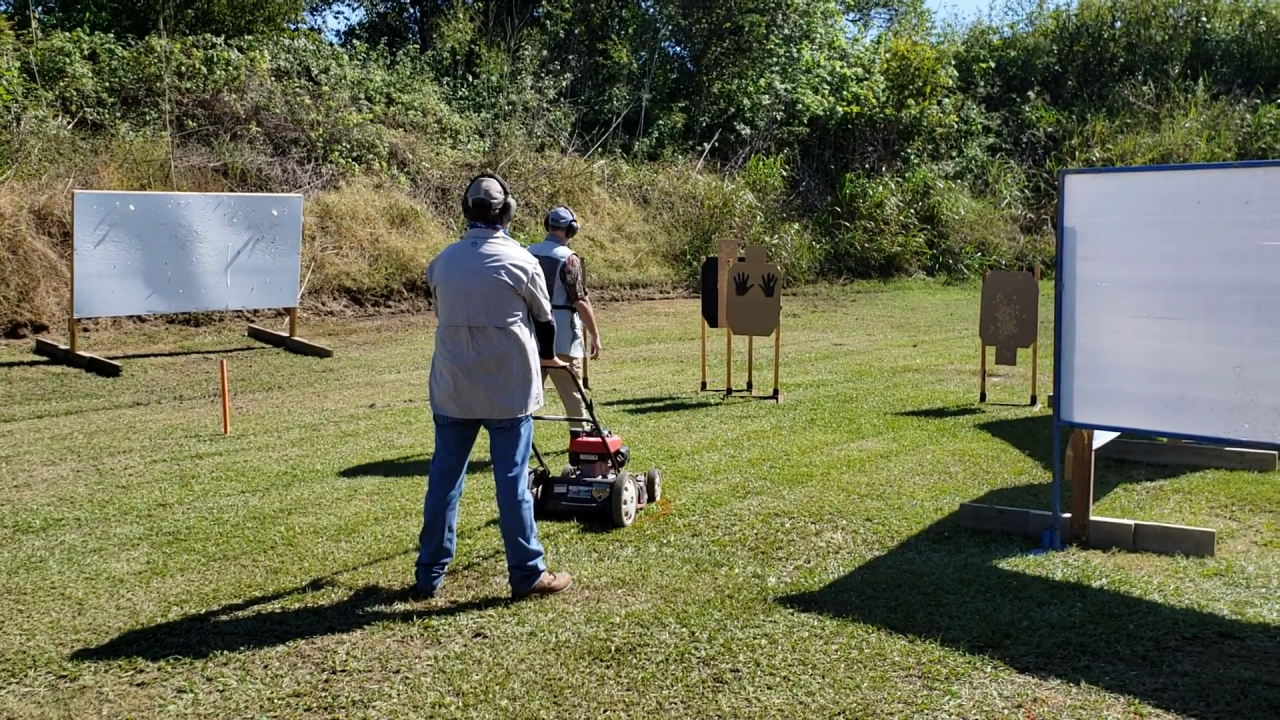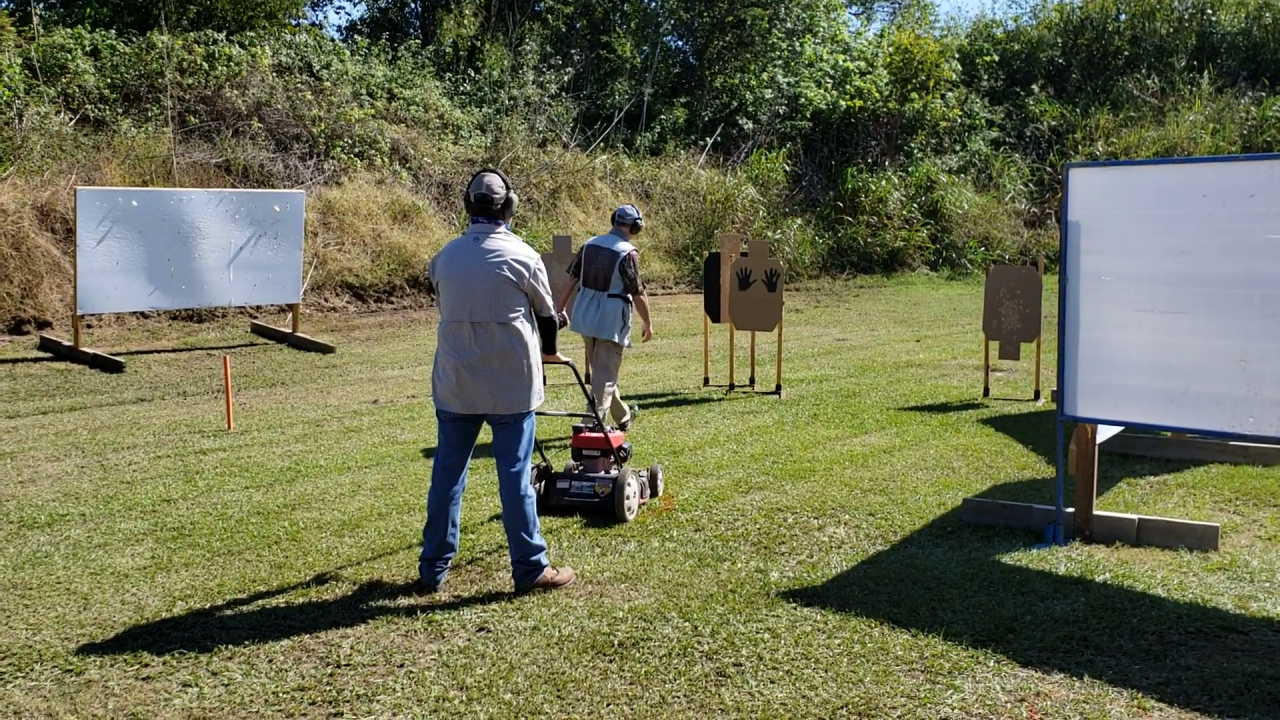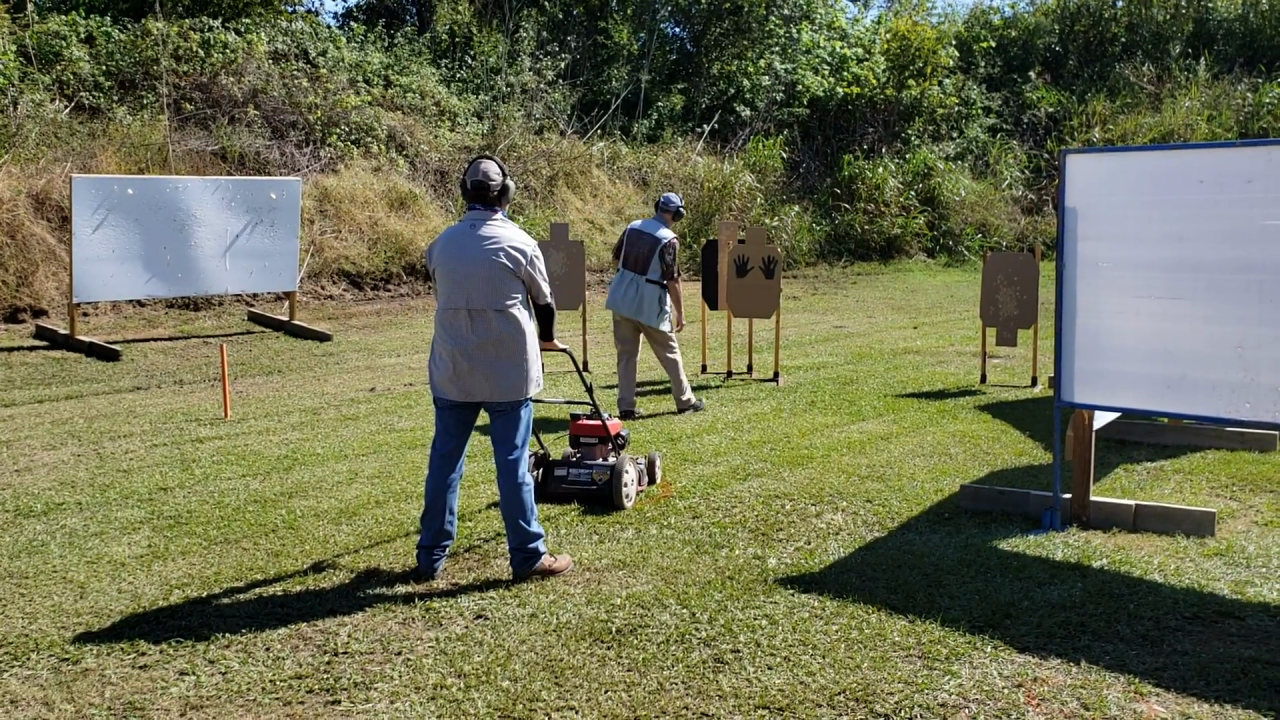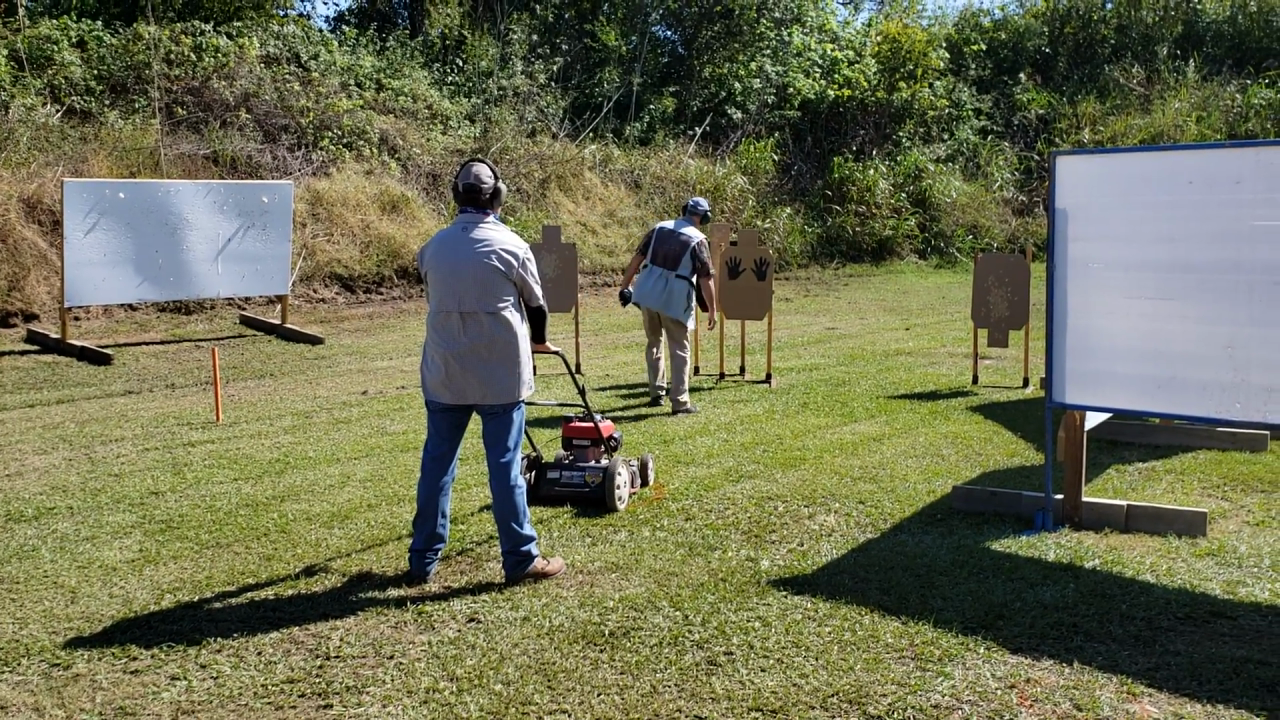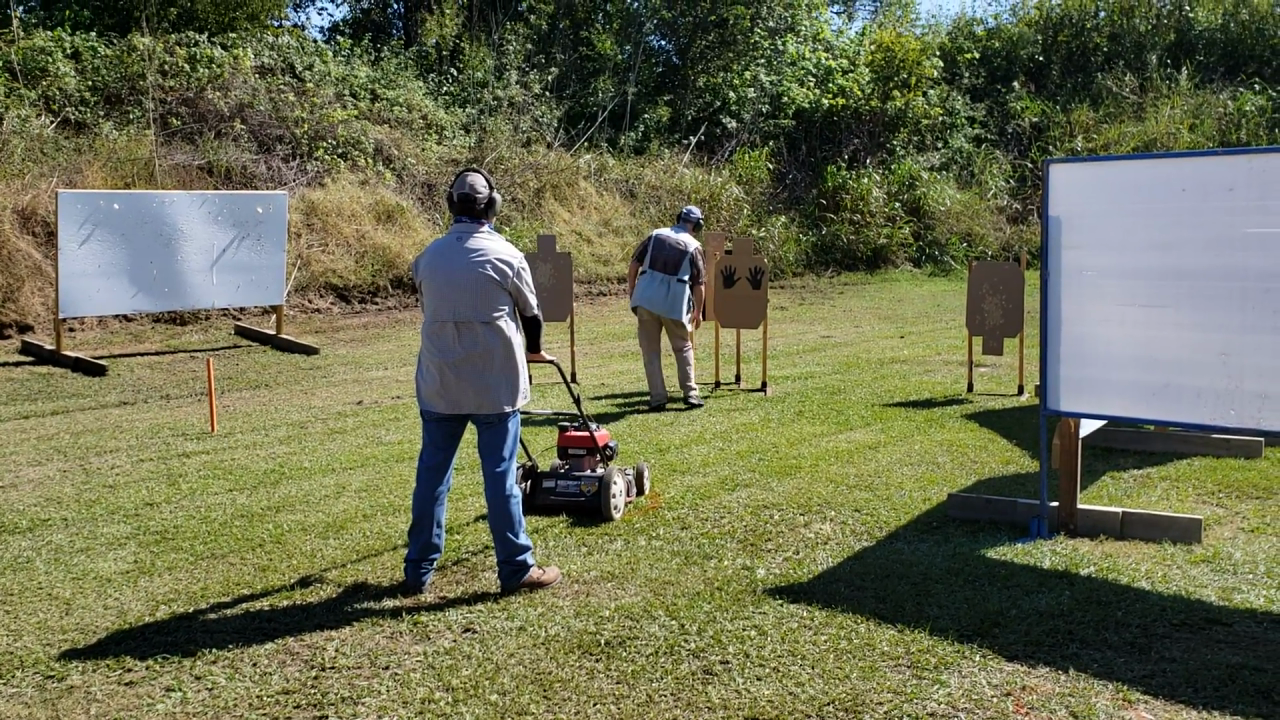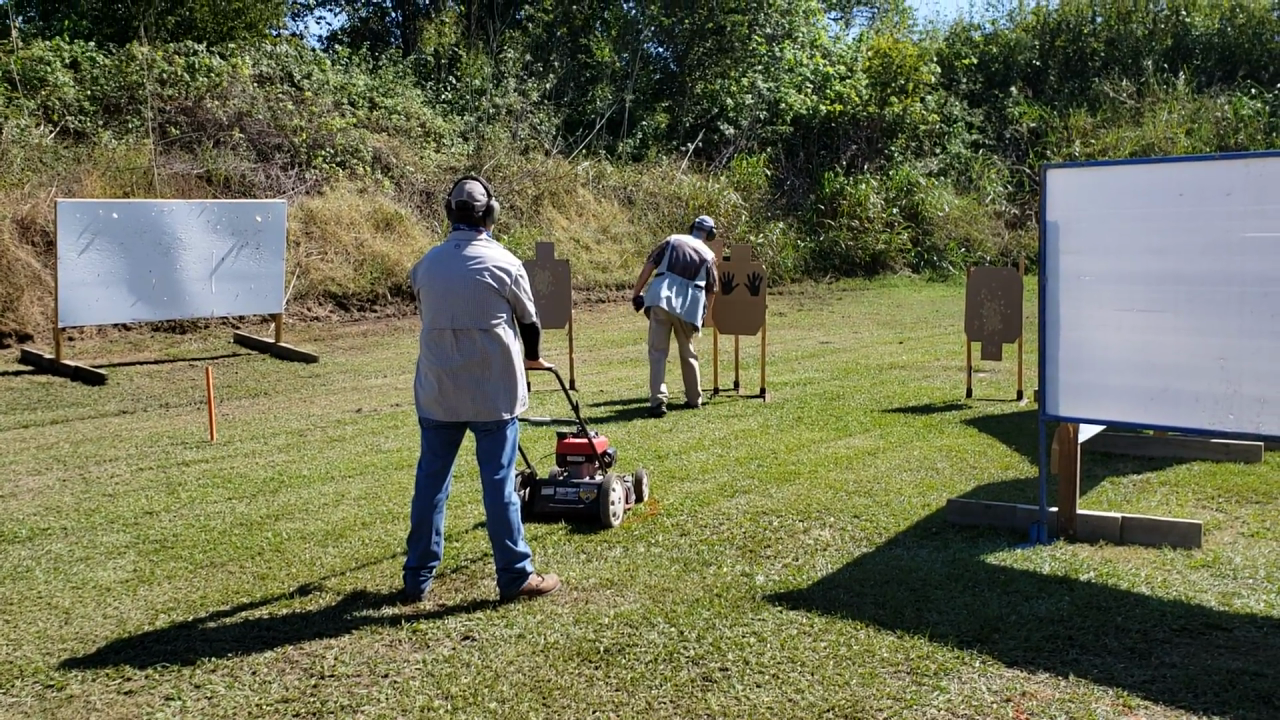
dt=0.5s
person 1, frame 1
left shoulder: (442, 261)
right shoulder: (520, 261)
right elbow: (544, 318)
right wrist: (547, 357)
left hip: (452, 387)
right hip: (508, 388)
left knee: (444, 478)
right knee: (512, 481)
left ankle: (429, 574)
right ankle: (528, 574)
person 1, frame 2
left shoulder: (444, 257)
right shoulder: (522, 256)
right elbow: (546, 314)
right wrist: (549, 352)
left hip: (455, 383)
right hip: (510, 384)
left knee: (447, 473)
right knee: (515, 476)
left ankle: (433, 568)
right ankle: (530, 569)
person 1, frame 3
left shoulder: (441, 243)
right shoulder: (519, 243)
right elbow: (543, 300)
right wrist: (546, 339)
left hip: (451, 370)
right hip: (507, 371)
left knee: (444, 461)
right knee: (512, 463)
left ankle: (430, 556)
right ankle: (528, 556)
person 1, frame 4
left shoulder: (433, 247)
right shoulder: (511, 246)
right elbow: (535, 303)
right wrist: (539, 342)
left hip: (444, 373)
right hip: (500, 374)
left knee: (436, 464)
right knee: (504, 466)
left ankle: (422, 559)
right ankle: (521, 559)
person 1, frame 5
left shoulder: (428, 256)
right shoulder: (505, 255)
right elbow: (530, 312)
right wrist: (534, 350)
left hip: (438, 383)
right hip: (494, 384)
left knee: (432, 474)
right knee: (500, 475)
left ankle: (418, 569)
right ankle: (516, 568)
person 1, frame 6
left shoulder: (426, 264)
right shoulder: (503, 263)
right elbow: (528, 319)
right wrist: (532, 358)
left hip: (437, 391)
right hip: (493, 391)
left knee: (430, 482)
right knee: (498, 483)
left ankle: (417, 577)
right ankle: (515, 576)
person 2, frame 1
left shoulder: (528, 253)
right shoulder: (568, 258)
right elbow: (580, 301)
right wrist: (595, 335)
right hip: (560, 333)
right knee: (571, 390)
right ankle: (582, 437)
person 2, frame 2
left shoulder: (590, 244)
right shoulder: (628, 252)
left elbow: (572, 280)
right elbow: (637, 293)
left wrist: (560, 309)
right wrist: (647, 323)
left hip: (586, 316)
right hip: (611, 321)
left knee: (602, 372)
right knee: (605, 376)
left ankle: (621, 415)
person 2, frame 3
left shoulder: (632, 227)
right shoulder: (668, 239)
left elbow: (616, 260)
right elbow: (672, 281)
right wrist: (680, 313)
left hip: (622, 300)
right hip: (650, 305)
left knee: (626, 354)
right knee: (668, 352)
left ankle: (626, 406)
right ankle: (684, 400)
person 2, frame 4
left shoulder: (660, 228)
right shoulder: (698, 240)
left elbow: (637, 258)
right elbow: (706, 279)
left wrist: (625, 285)
right wrist: (712, 310)
left hip: (649, 294)
right hip: (675, 299)
left knee: (654, 342)
right knee: (680, 350)
left ankle: (656, 392)
right ankle: (680, 402)
person 2, frame 5
left shoulder: (656, 235)
right shoulder: (694, 247)
left elbow: (634, 264)
right elbow: (698, 284)
left wrist: (632, 290)
right wrist: (698, 312)
left hip: (646, 299)
right hip: (674, 303)
left knee: (650, 351)
right knee: (683, 348)
left ankle: (658, 399)
right ankle: (691, 393)
person 2, frame 6
left shoulder: (672, 240)
right shoulder: (708, 255)
left elbow: (649, 266)
right elbow: (711, 292)
left wrist: (637, 291)
right wrist: (704, 315)
left hip: (661, 300)
right hip: (688, 307)
left knee: (658, 351)
right knee: (688, 353)
left ankle: (659, 400)
right ankle: (694, 399)
